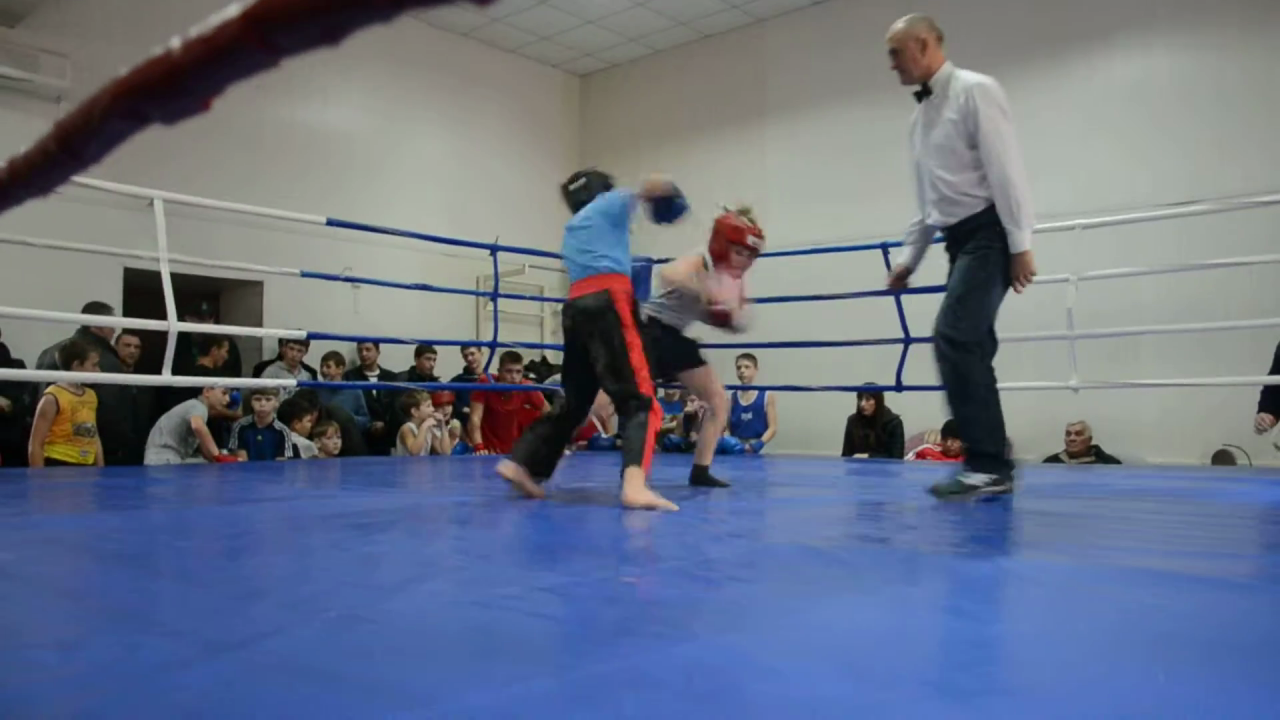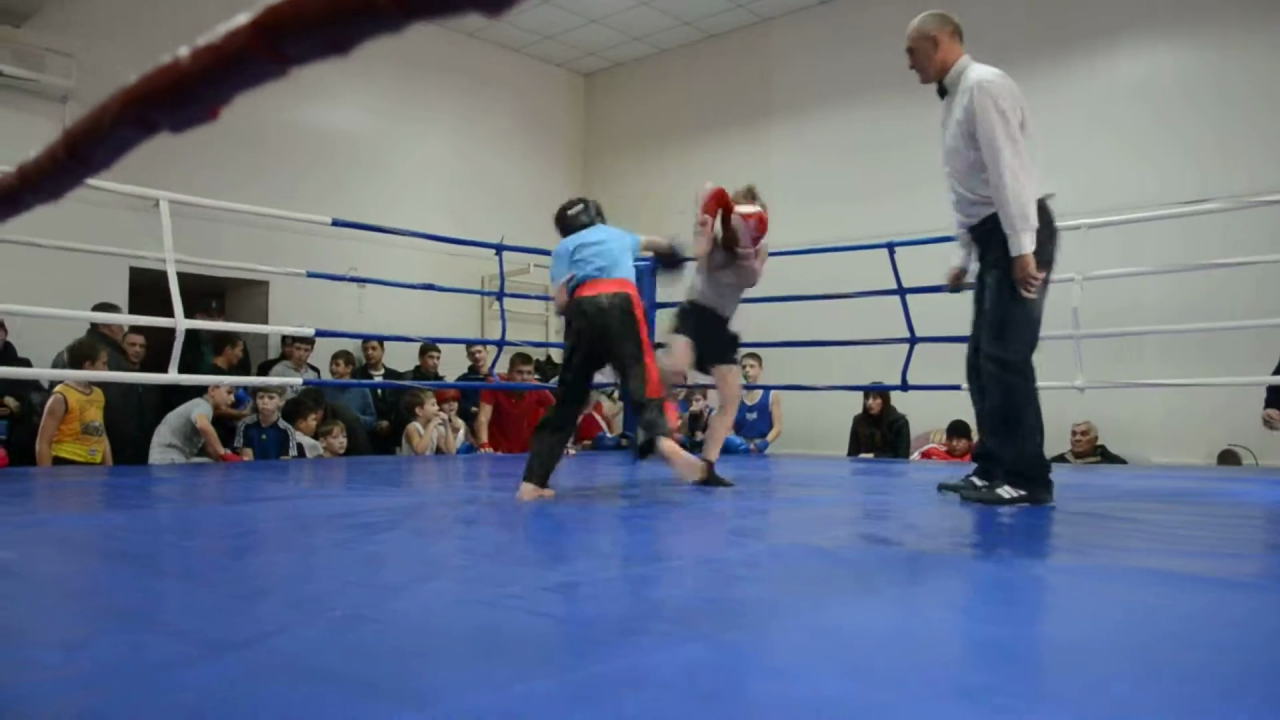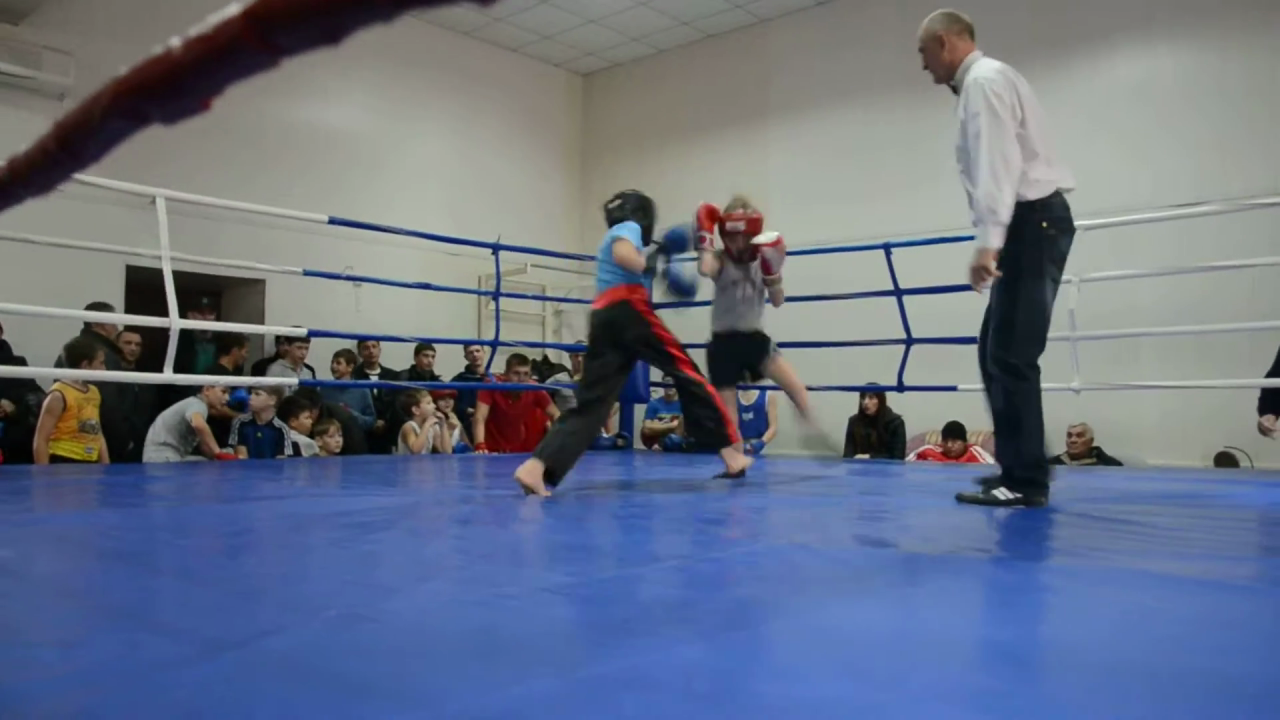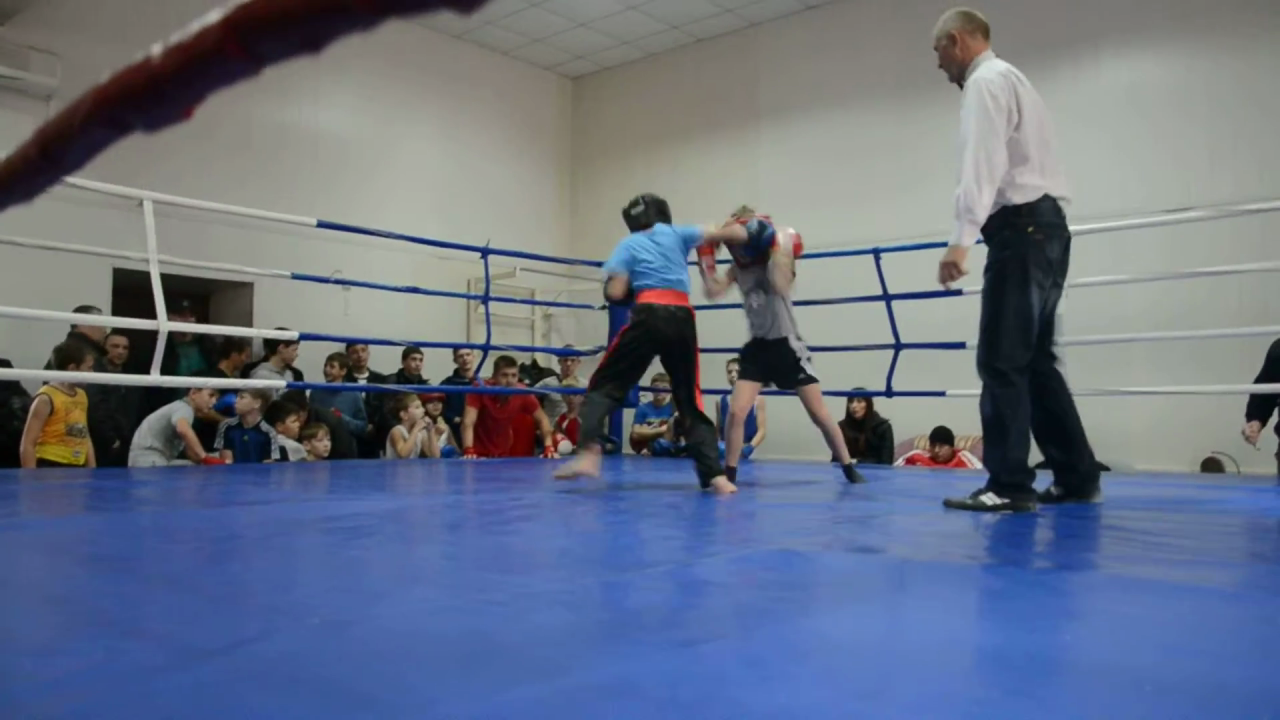
dt=0.2s
person 1, frame 1
left shoulder: (975, 91)
right shoulder: (925, 111)
left elbow: (1005, 168)
left wrist: (1020, 243)
right wrist: (910, 255)
left hip: (991, 236)
right hip: (963, 239)
left knee: (954, 340)
right knee: (965, 351)
left ankle: (991, 463)
right ankle: (984, 465)
person 1, frame 2
left shoulder: (984, 85)
right shoulder: (958, 97)
left elbow: (1010, 170)
left wrist: (1021, 249)
right wrist: (965, 254)
left hip: (1015, 235)
right hip: (996, 237)
left knee: (1004, 354)
right knee: (985, 357)
left ankle: (1025, 478)
right ankle: (993, 468)
person 1, frame 3
left shoulder: (985, 80)
right shoulder: (987, 82)
left elbow: (999, 167)
left wrist: (987, 242)
right wrist: (994, 241)
left hip: (1032, 224)
right hip: (1037, 224)
left knee: (1012, 355)
right knee: (1001, 352)
left ankle: (1023, 480)
right ankle: (1023, 468)
person 1, frame 4
left shoulder: (986, 81)
right shoulder: (1011, 83)
left elbow: (984, 166)
left wrist: (961, 238)
left hip: (1020, 227)
right hip: (1042, 227)
left knee: (1001, 361)
right knee: (1035, 359)
left ankle: (1010, 485)
right ankle: (1076, 476)
person 2, frame 1
left shoulder: (573, 226)
right shoulder: (610, 203)
right elbow: (653, 187)
right wrist: (663, 193)
left hip: (577, 309)
right hip: (609, 303)
left knee: (575, 402)
right knee: (638, 400)
left ankle: (519, 464)
right ankle: (634, 484)
person 2, frame 2
left shoulder: (564, 247)
right shoulder: (618, 235)
left elbow: (560, 301)
right elbow: (656, 243)
right wrist: (672, 251)
left hip: (581, 311)
right hip: (622, 305)
left knee: (568, 402)
right knee: (645, 393)
left ankle: (533, 480)
right ankle: (665, 442)
person 2, frame 3
left shoulder: (611, 240)
right shoulder: (629, 228)
right elbow: (624, 256)
left wrist: (657, 251)
right wrist: (648, 264)
left hip: (605, 319)
right hip: (631, 314)
left knee: (592, 403)
right knee: (689, 379)
left ankle: (537, 467)
right ankle: (729, 451)
person 2, frame 4
left shoulder: (627, 245)
right shoulder: (677, 233)
left elbow: (615, 293)
right elbow: (722, 233)
right wrist: (746, 235)
left hip: (643, 317)
right hip: (679, 318)
left knee: (605, 387)
right knee: (688, 402)
left ankle: (589, 452)
right ankle: (715, 476)
person 3, frame 1
left shoulder: (726, 278)
right shoulder: (698, 260)
left elbow: (716, 316)
right elbow: (667, 275)
left wrist: (727, 313)
right wrist: (709, 290)
left hip: (673, 338)
right hip: (650, 331)
left knee: (720, 400)
left ankle: (700, 471)
person 3, frame 2
left shoulder: (754, 250)
right shoulder: (714, 243)
left elbow: (751, 280)
right elbow: (701, 252)
left wrist: (748, 246)
right wrist: (707, 213)
left hip: (719, 327)
right hip: (693, 315)
left knee: (731, 398)
right knee: (675, 367)
left ankle: (706, 465)
person 3, frame 3
left shoulder: (765, 257)
right shoulder: (717, 257)
left elbow: (777, 301)
right elbow: (707, 270)
left wrist: (774, 271)
right wrist: (705, 234)
left hip: (754, 339)
right hip: (723, 342)
left knee: (790, 381)
right knee: (726, 417)
left ankle: (812, 433)
person 3, frame 4
left shoulder: (779, 259)
right shoulder: (738, 271)
left elbow: (781, 288)
right elbow: (712, 290)
left wrist: (782, 251)
right wrist: (706, 254)
left hip: (787, 345)
right hip: (758, 347)
left knee: (820, 414)
right knee: (737, 412)
left ankle: (848, 467)
right ankle: (729, 472)
